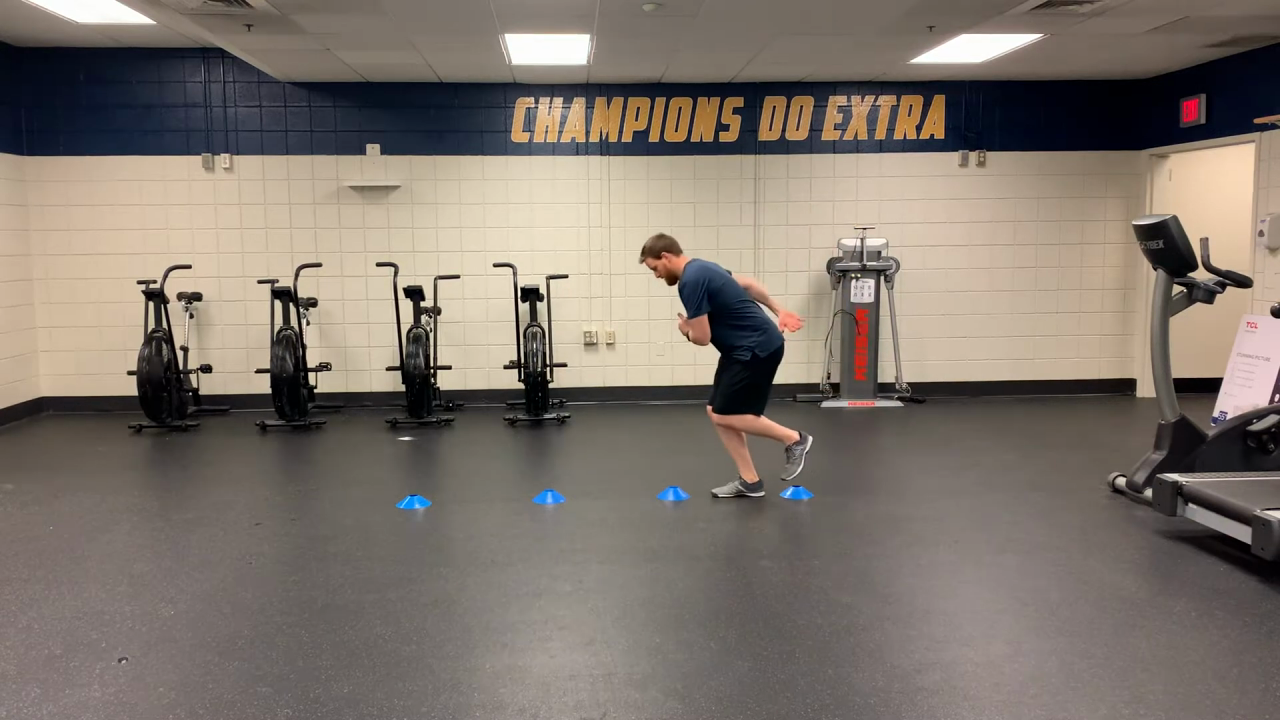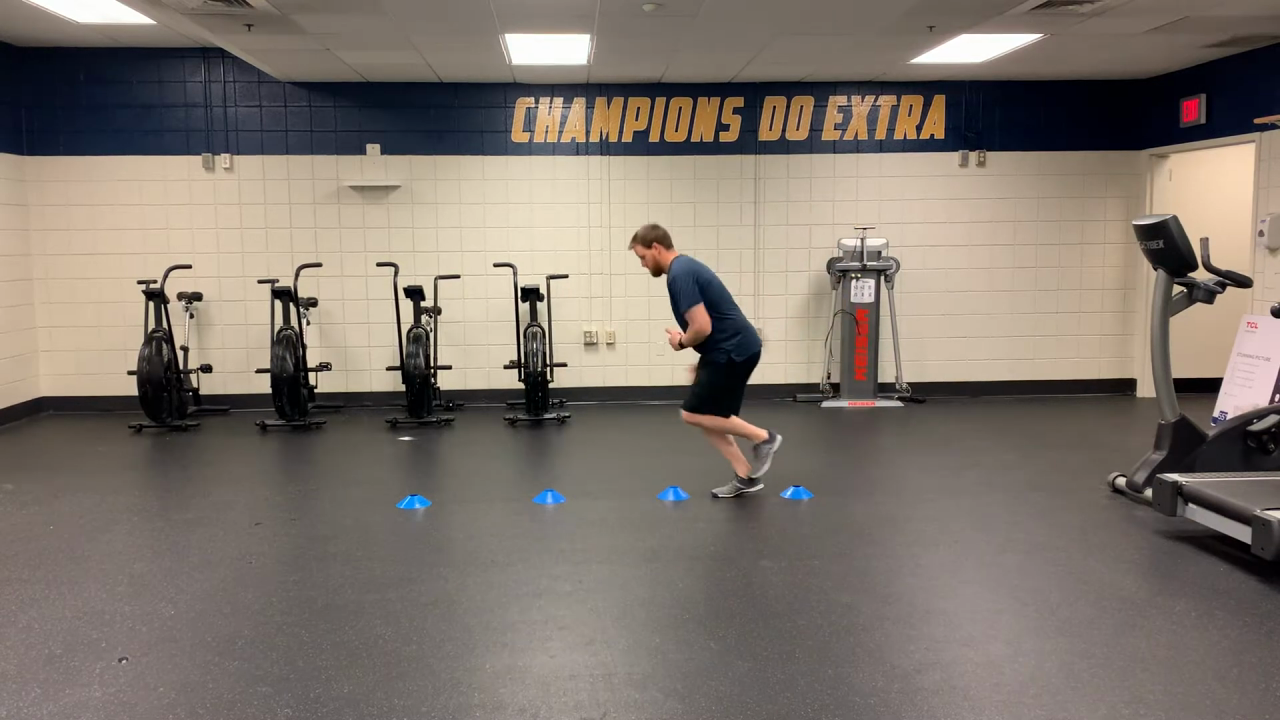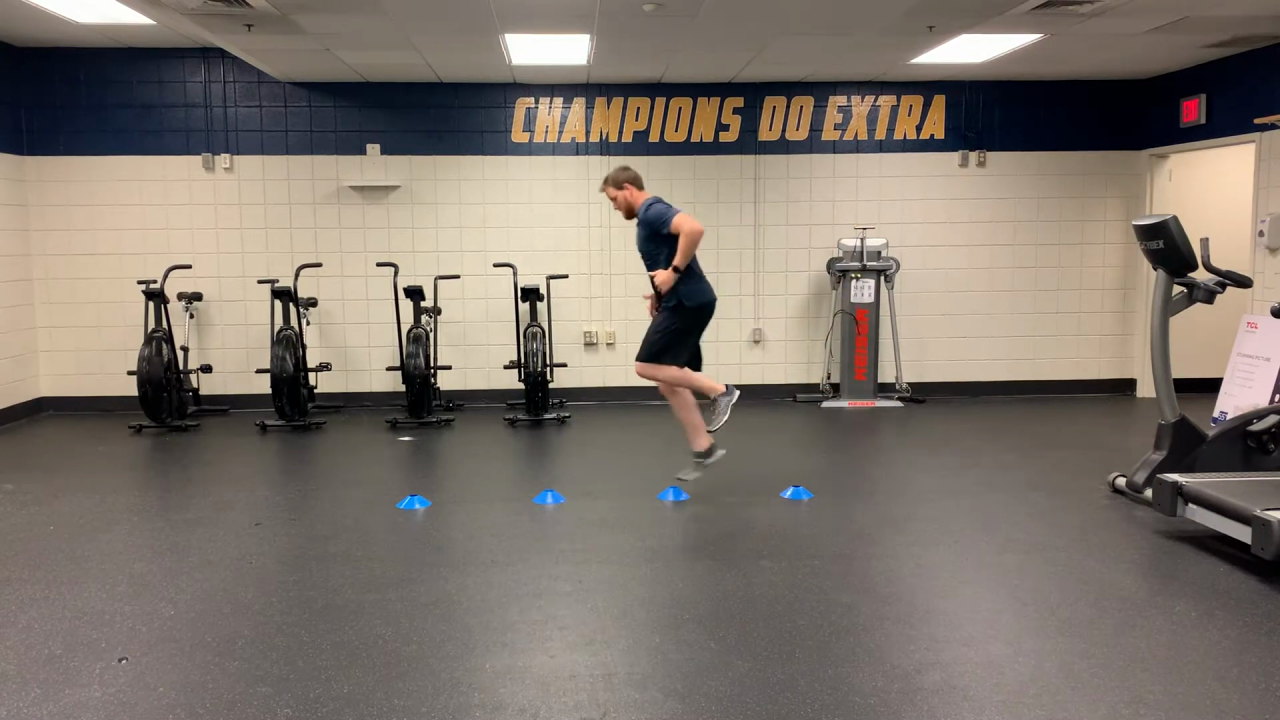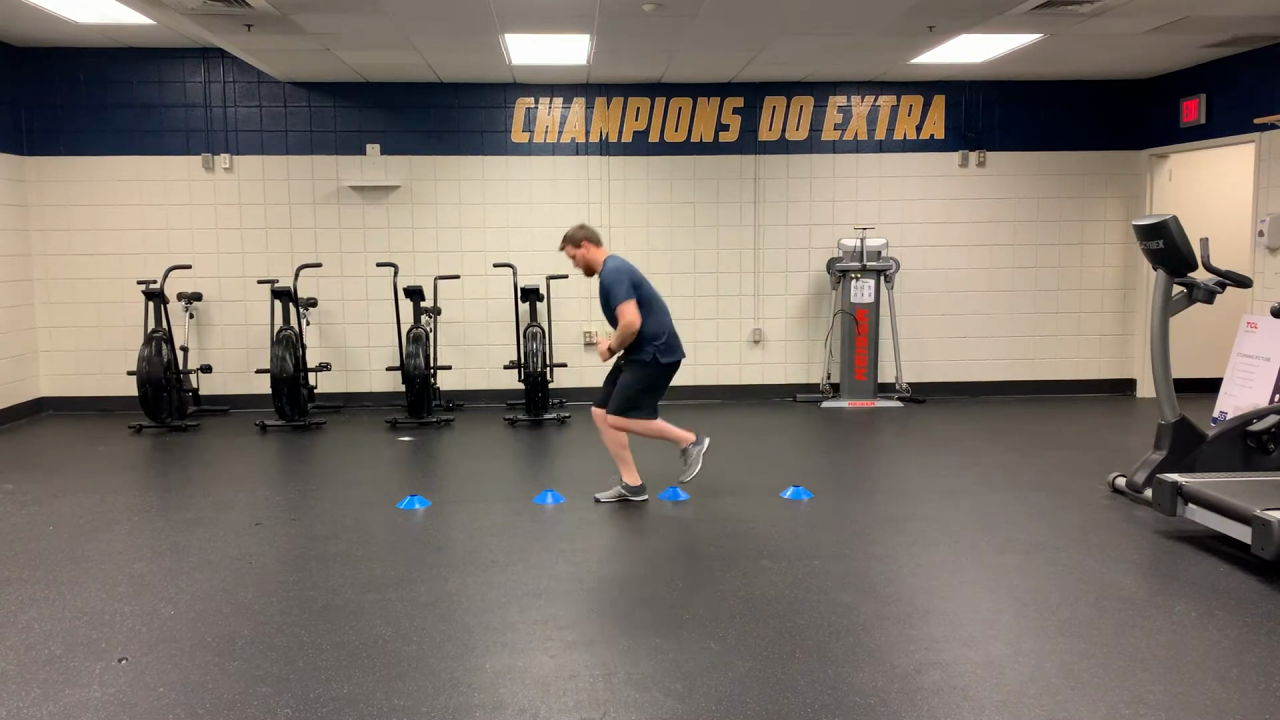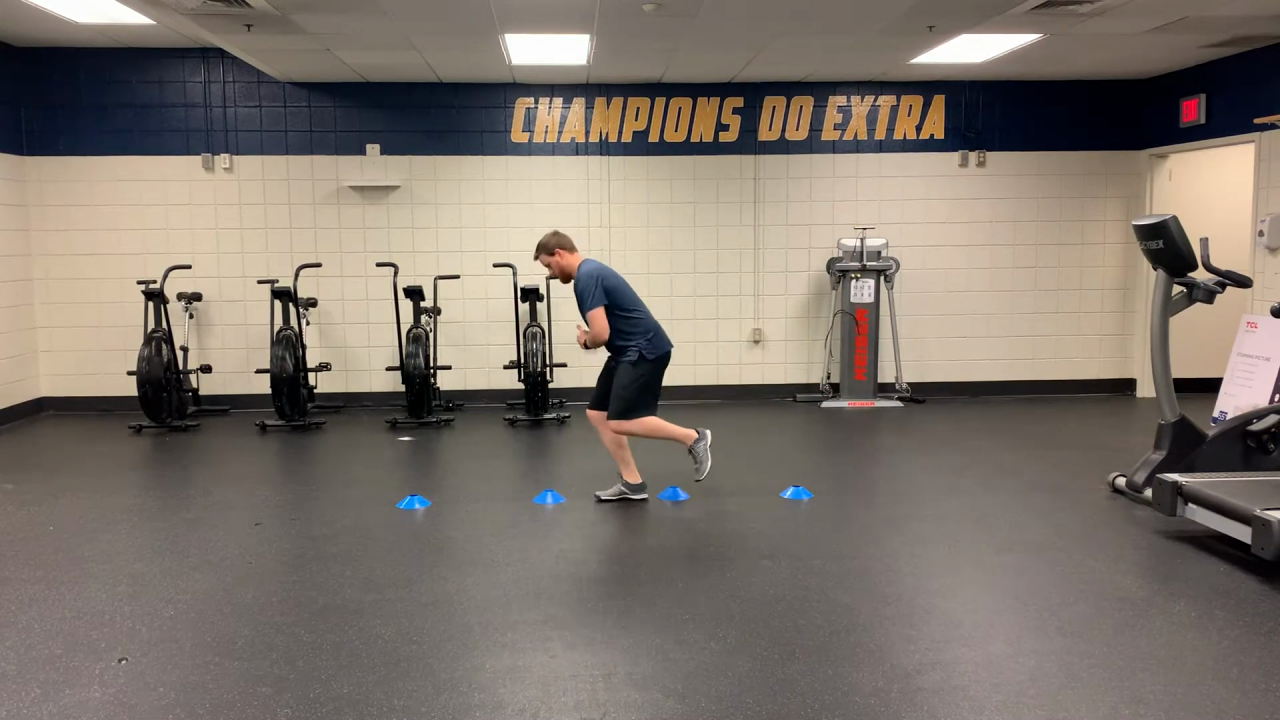
dt=0.3s
person 1, frame 1
left shoulder: (691, 281)
right shoulder: (700, 270)
left elbow: (702, 337)
right elbow: (747, 284)
left wrist: (686, 330)
right wrist: (777, 311)
left hip: (756, 349)
right hip: (745, 347)
left knee: (725, 416)
right knee: (716, 413)
left ankle: (794, 439)
right ankle: (749, 481)
person 1, frame 2
left shoulder: (680, 275)
right shoulder: (684, 268)
left elbow: (702, 328)
left wrist: (681, 342)
left hip: (733, 351)
right hip: (729, 350)
left knee: (694, 414)
right knee: (713, 418)
left ankle: (762, 437)
right ankle: (745, 477)
person 1, frame 3
left shoulder: (651, 210)
right shoulder: (649, 216)
left elbow: (694, 228)
left wrist: (674, 271)
right wrist: (658, 295)
left hip: (686, 301)
right hip: (684, 302)
left knee: (647, 367)
right knee: (670, 379)
left ankle: (719, 391)
right ankle: (704, 447)
person 1, frame 4
left shoulder: (613, 273)
right shoulder: (613, 269)
left elbow: (631, 324)
left wrist: (610, 349)
right wrist: (616, 348)
left hip: (655, 354)
right hip: (644, 353)
left knee: (618, 418)
right knee: (602, 413)
left ankle: (690, 441)
right ankle: (632, 484)
person 1, frame 5
left shoulder: (586, 278)
right shoulder: (591, 271)
left elbow: (600, 333)
left wrist: (585, 341)
left hip: (644, 351)
right hip: (630, 351)
left knee: (621, 422)
right knee: (597, 414)
left ankle: (693, 439)
right ankle: (632, 483)
